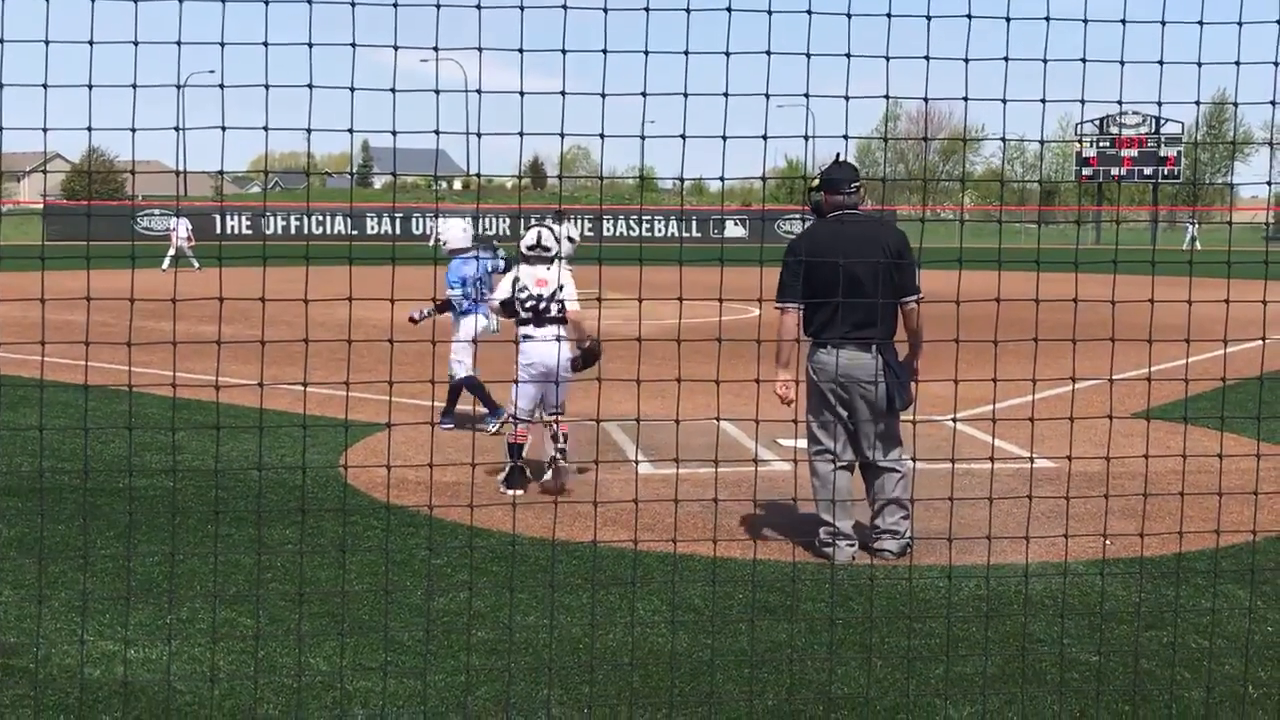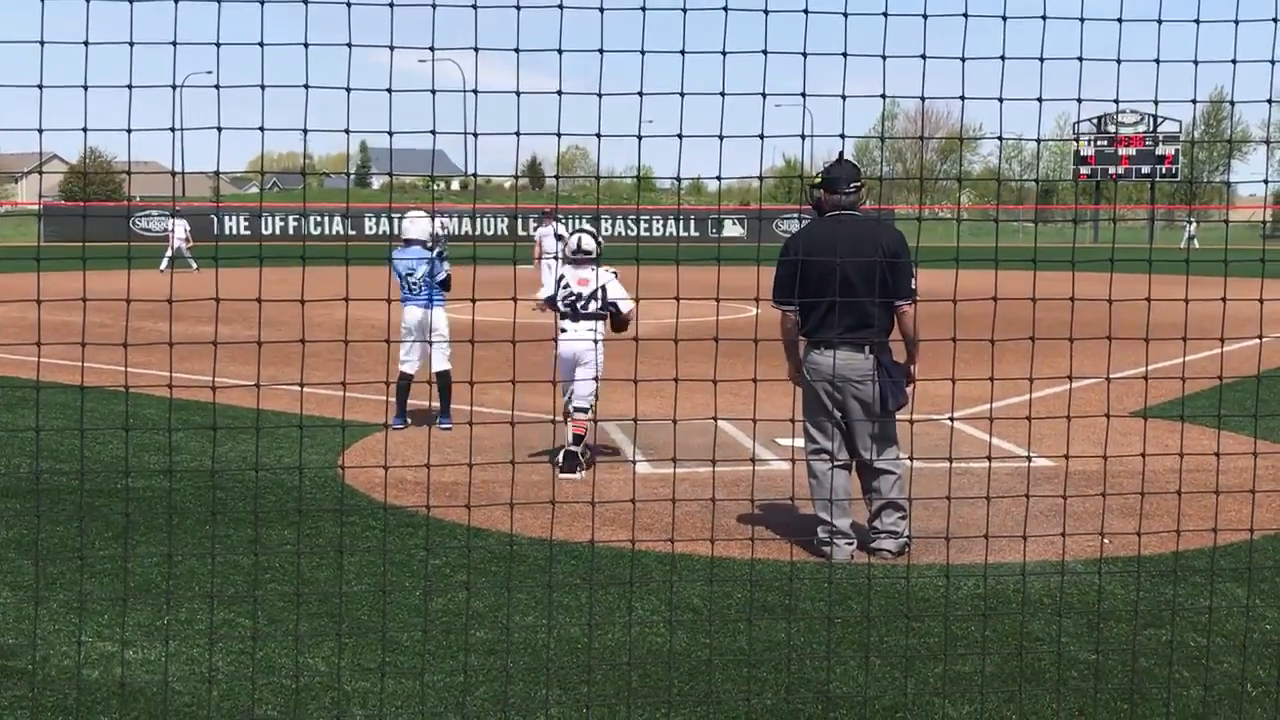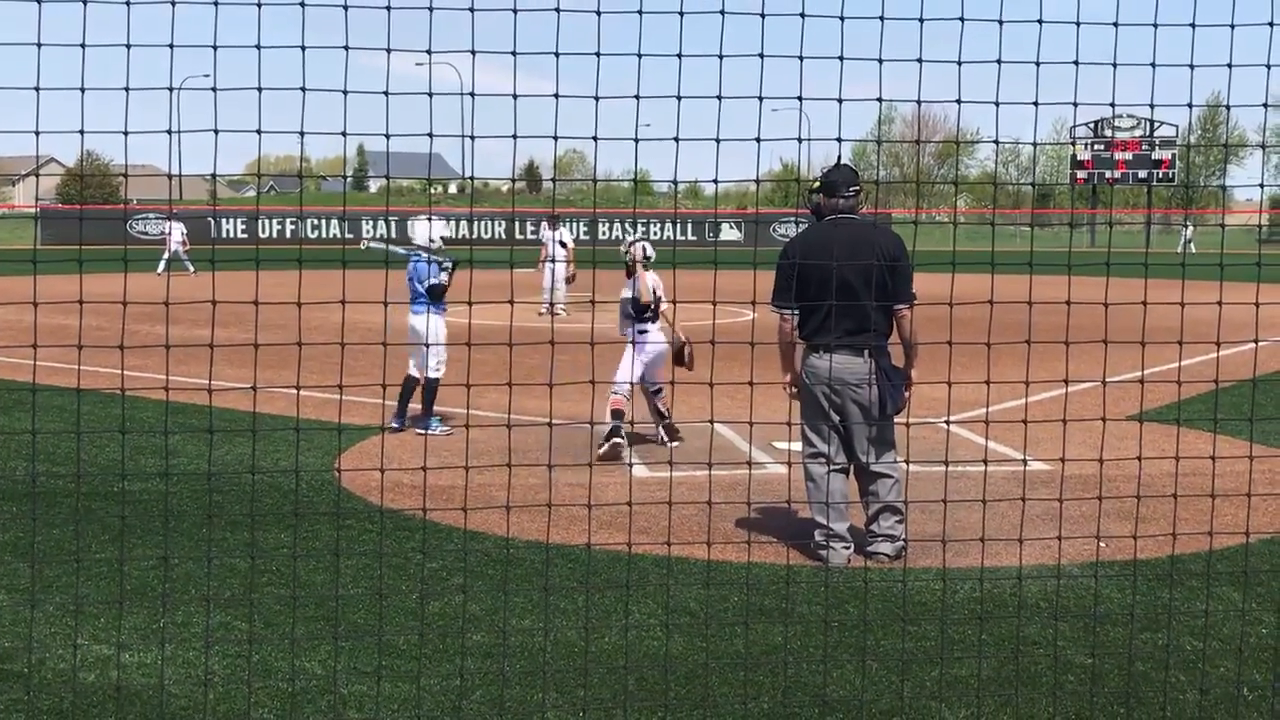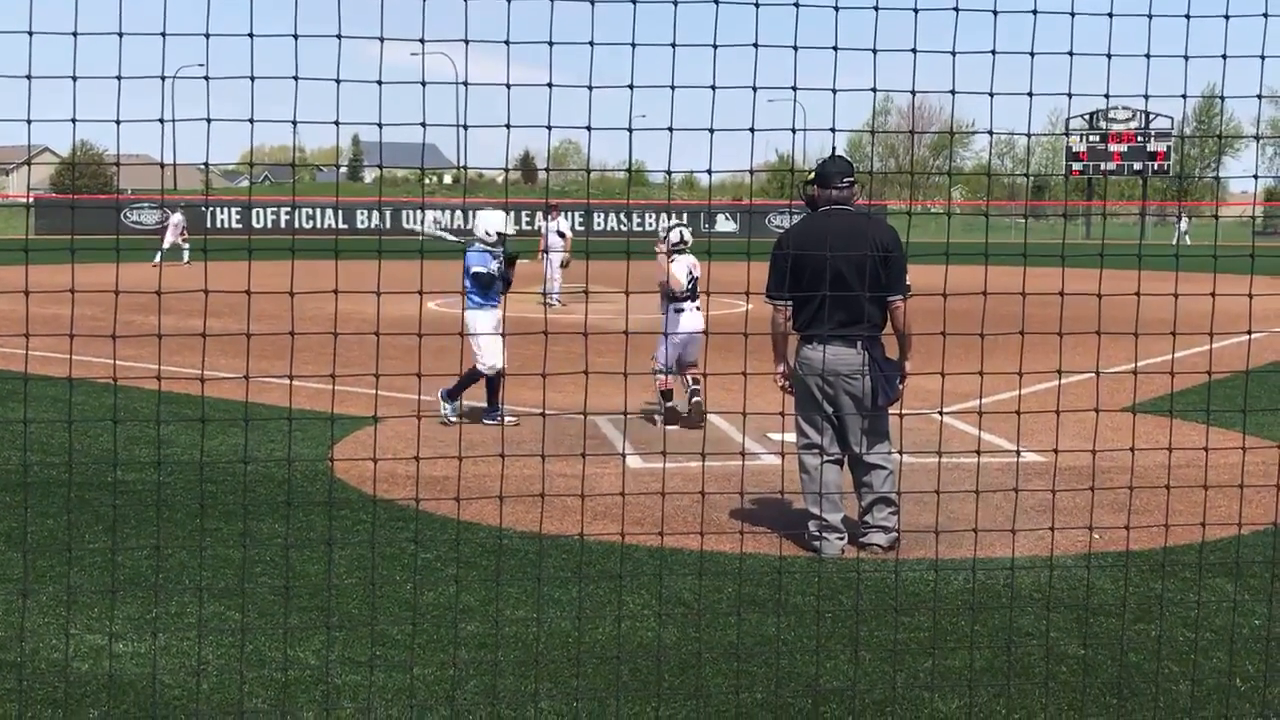
dt=0.7s
person 1, frame 1
left shoulder: (804, 243)
right shoulder: (891, 236)
left elbow: (790, 313)
right elbow: (911, 306)
left wrist: (783, 369)
right wrist: (914, 353)
left hip: (825, 360)
right hip: (876, 359)
left knee: (829, 454)
right knee: (885, 453)
left ankle: (837, 540)
right ankle: (891, 535)
person 1, frame 2
left shoulder: (800, 242)
right shoulder: (888, 237)
left elbow: (789, 314)
right elbow: (904, 308)
left wrist: (794, 361)
right wrist: (912, 358)
left hip: (819, 360)
right hip: (870, 359)
left knee: (826, 454)
right knee: (881, 452)
left ankle: (836, 540)
right ankle: (889, 536)
person 1, frame 3
left shoulder: (799, 246)
right shoulder: (887, 241)
left elbow: (787, 319)
right elbow: (903, 312)
left wrist: (789, 369)
right wrist: (910, 363)
left hip: (818, 364)
right hip: (870, 363)
left knee: (824, 458)
right knee: (879, 456)
left ankle: (833, 544)
right ankle: (886, 539)
person 1, frame 4
left shoulder: (793, 237)
right shoulder: (881, 232)
left elbow: (781, 310)
right elbow: (897, 304)
left wrist: (780, 361)
right wrist: (905, 355)
left hip: (812, 354)
right hip: (864, 354)
left knee: (818, 448)
right knee: (873, 446)
left ankle: (827, 535)
right ankle: (879, 530)
person 2, frame 1
left shoulder: (517, 274)
right shoulder: (563, 275)
left elbow: (496, 304)
right elbow: (573, 315)
left wrist: (515, 311)
right wrist: (585, 343)
left hip: (530, 351)
right hip: (561, 350)
left knee: (521, 416)
right knee: (554, 411)
left ankle: (515, 475)
right ankle: (558, 459)
person 2, frame 2
left shoulder: (562, 273)
right shoulder: (606, 276)
left elbow: (544, 301)
right elbow: (629, 313)
left wrist: (563, 308)
right wrist: (615, 315)
left hip: (564, 343)
right hip: (591, 346)
left knee: (572, 397)
right knee: (583, 403)
left ankle: (574, 450)
right ankle: (570, 459)
person 2, frame 3
left shoulder: (641, 279)
right shoulder: (652, 278)
left elbow: (645, 299)
right elbow: (664, 307)
left wrist: (638, 268)
right wrist: (678, 334)
left hip: (640, 343)
right hip: (657, 340)
left knee: (620, 390)
right knee: (653, 387)
left ankle: (615, 433)
right ankle: (668, 432)
person 2, frame 4
left shoulder: (673, 262)
right shoulder: (692, 260)
left elbow: (677, 288)
left wrist: (663, 262)
left hip: (677, 322)
right hip: (697, 321)
left knee: (662, 367)
right knee: (689, 365)
left ankle: (670, 415)
right ankle: (695, 401)
person 3, frame 1
left shoulder: (455, 266)
right shoulder: (483, 256)
left elbow: (453, 302)
right elbow: (506, 268)
left wrist: (425, 312)
right wrist: (496, 251)
left hip: (467, 320)
right hip: (482, 316)
left knee: (461, 372)
right knee: (458, 368)
left ankle: (495, 411)
right ankle: (447, 415)
person 3, frame 2
left shoulder: (395, 255)
right shoulder: (429, 256)
right elbow: (446, 286)
right wrist: (443, 261)
left hip: (409, 313)
right hip: (433, 313)
left knee: (407, 365)
right knee: (442, 364)
left ankle: (400, 416)
right ankle: (444, 416)
person 3, frame 3
left shoulder: (417, 260)
right shoulder: (427, 263)
right elbow: (437, 293)
left wrist: (447, 271)
right wrist: (445, 272)
left hip: (416, 317)
right hip: (430, 319)
left knee: (415, 369)
right knee: (434, 370)
left ankle: (399, 417)
right ankle: (426, 420)
person 3, frame 4
left shoulder: (492, 255)
right shoulder: (475, 254)
left elbow: (504, 287)
right elbow: (483, 283)
left wrist: (509, 266)
right wrist: (496, 263)
left hip: (494, 312)
right hip: (478, 313)
left knee: (498, 364)
right knee: (487, 363)
left ankle: (494, 412)
right ankle: (449, 396)
